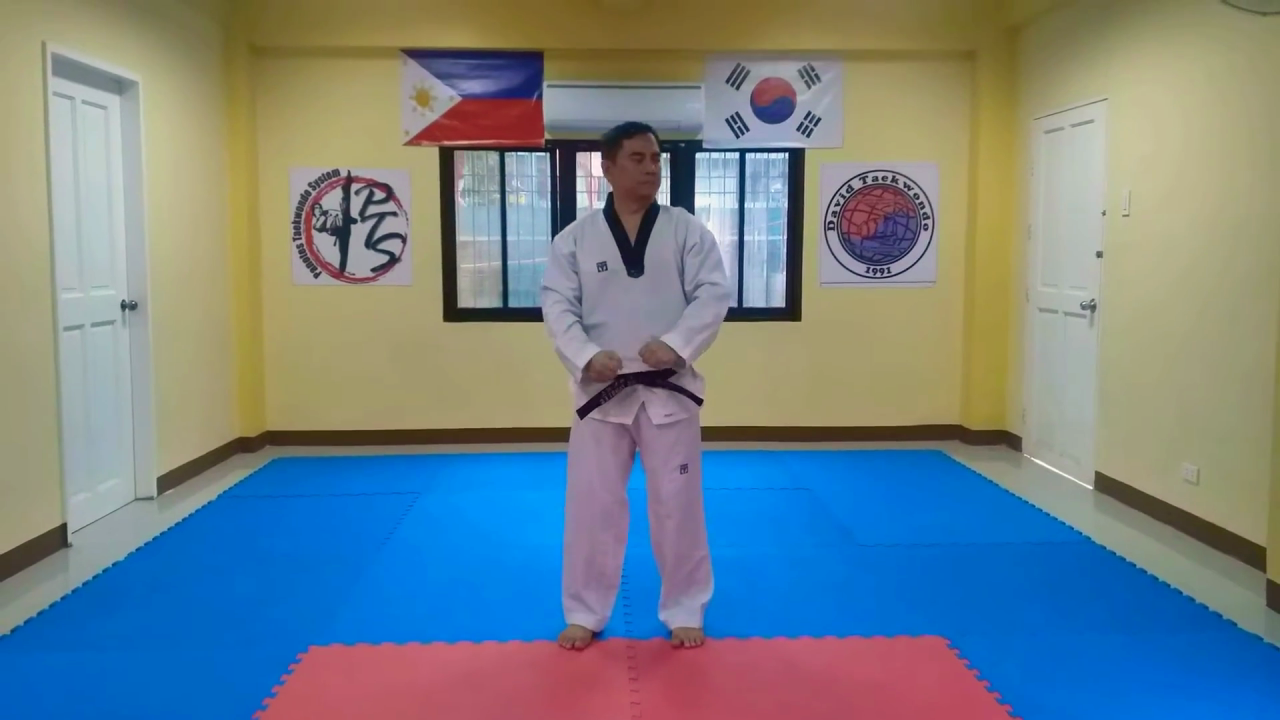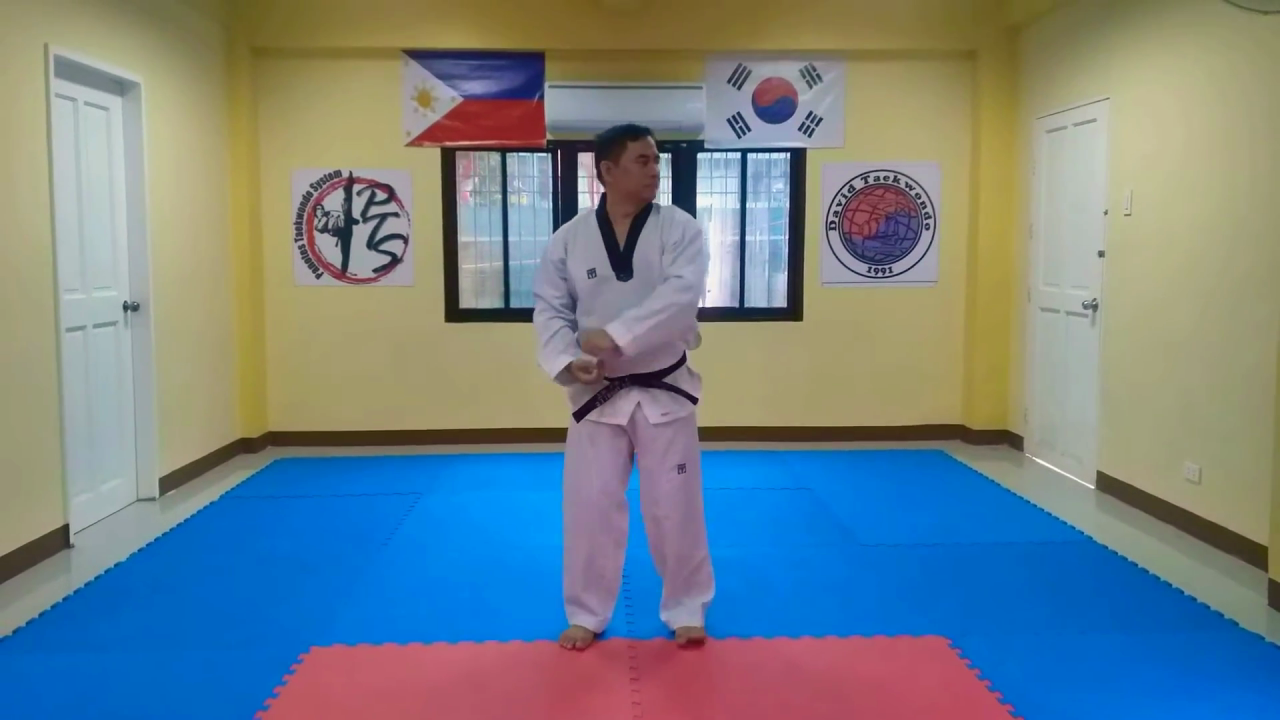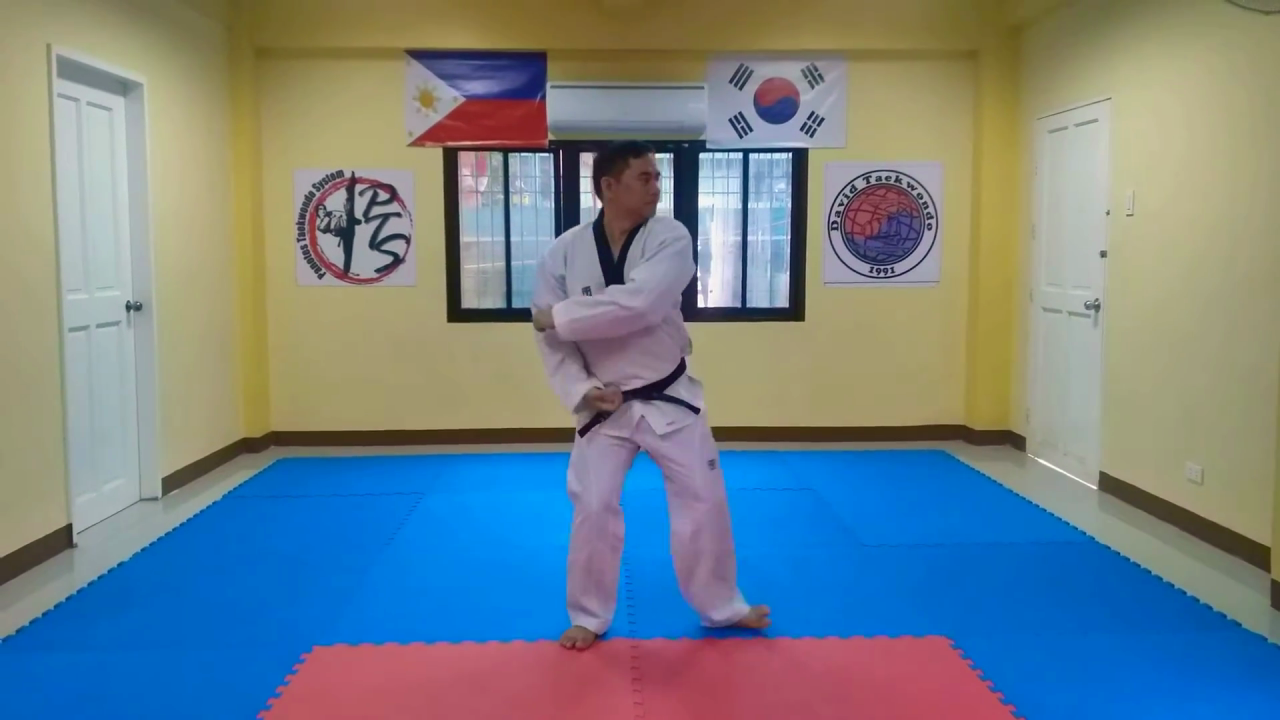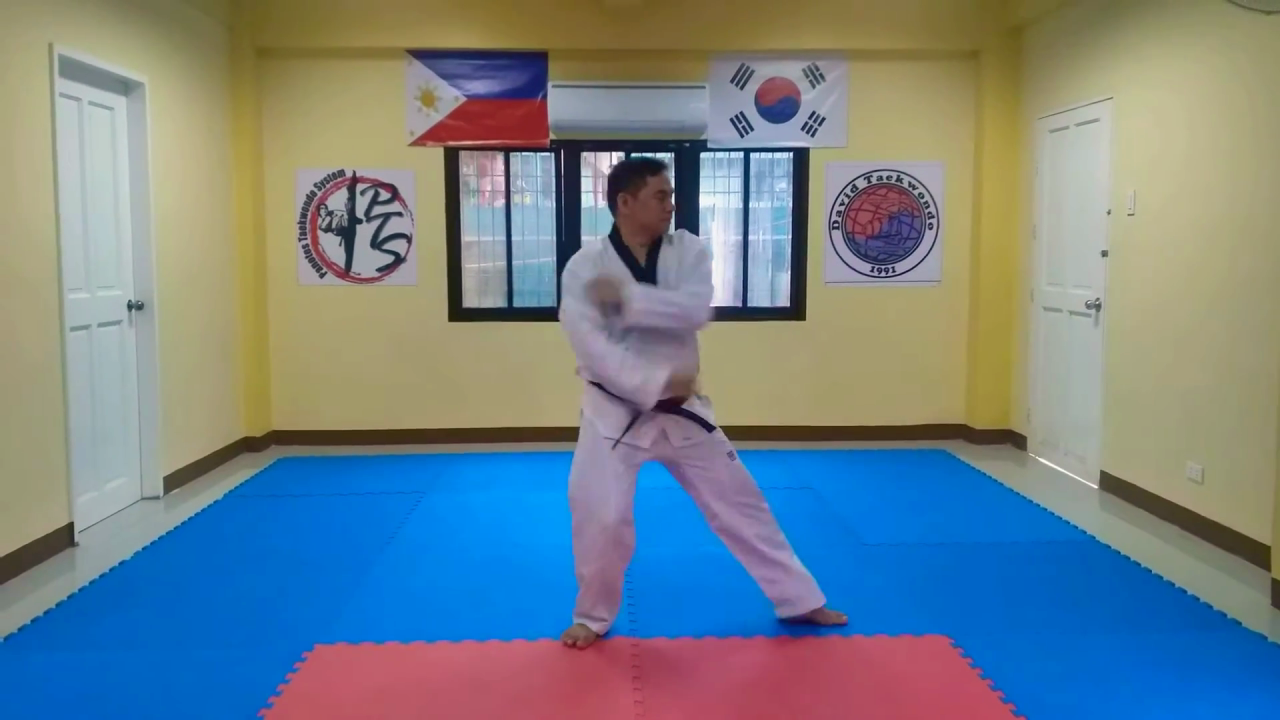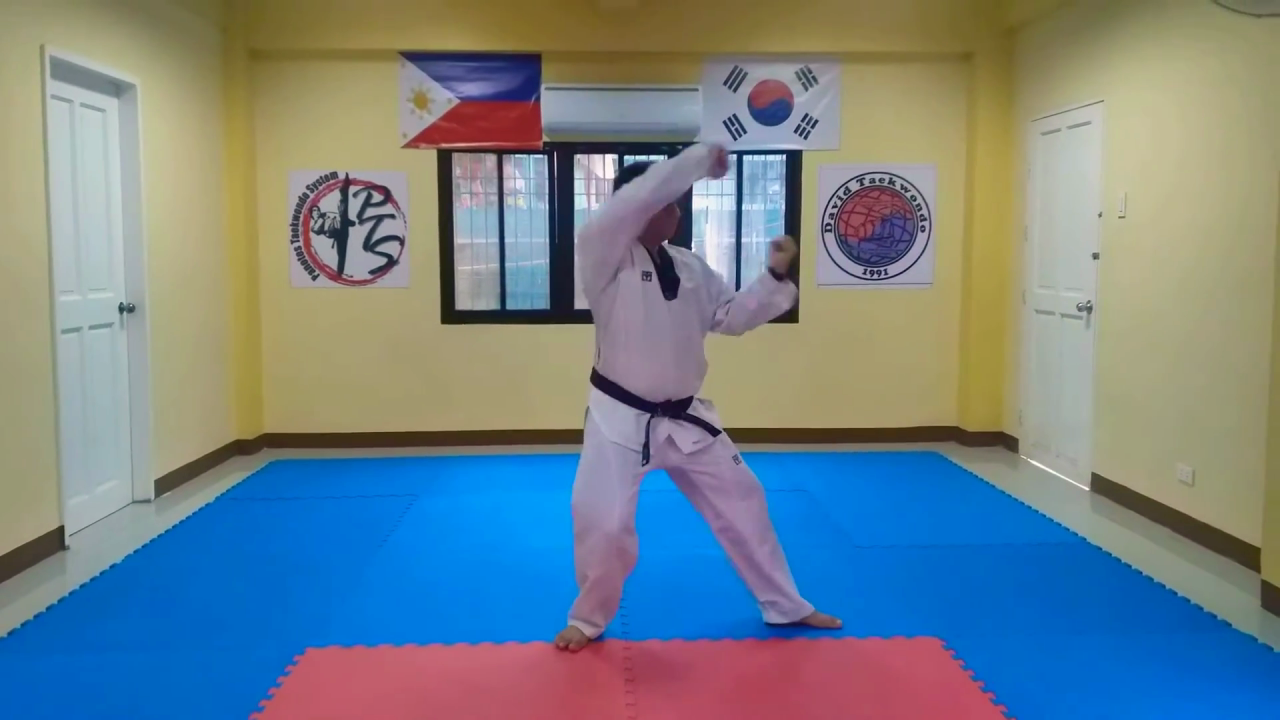
dt=0.2s
person 1, frame 1
left shoulder: (687, 230)
right shoulder: (576, 237)
left elbow: (713, 296)
right elbow: (557, 305)
left wrist: (676, 345)
right wrist: (585, 356)
left hip: (669, 390)
right hip: (602, 390)
left knee: (677, 505)
right knee: (592, 504)
left ankle: (684, 612)
right ankle: (585, 614)
person 1, frame 2
left shoulder: (679, 228)
right shoulder: (569, 239)
left elbow: (680, 295)
right elbow: (550, 310)
left wrist: (616, 338)
right wrist: (564, 362)
left hip: (664, 389)
right hip: (598, 393)
left knee: (675, 503)
right knee: (591, 504)
left ankle: (686, 612)
right ankle: (586, 614)
person 1, frame 3
left shoulder: (671, 238)
right shoulder: (563, 253)
left elbow: (639, 301)
right elbow: (549, 337)
left wrist: (558, 316)
right wrist: (580, 389)
left hip: (668, 397)
right hip: (598, 401)
left knee: (703, 499)
right knee: (594, 509)
left ankle: (723, 606)
right ankle: (588, 616)
person 1, frame 4
left shoulder: (686, 252)
right shoulder: (586, 266)
left elbow: (692, 311)
right elbow: (590, 344)
left wrist: (627, 297)
right wrist: (654, 382)
left hip: (682, 411)
right hip: (615, 414)
left knee: (740, 502)
right knee: (602, 518)
left ankle: (800, 598)
right ankle: (592, 615)
person 1, frame 5
left shoulder: (689, 266)
right shoulder: (603, 253)
left elbow: (733, 316)
right elbow: (634, 200)
left wrist: (777, 275)
right wrist: (701, 160)
left hip: (686, 417)
right hip: (621, 418)
left knee: (742, 504)
right knee: (605, 524)
left ankle: (786, 605)
right ankle: (588, 619)
